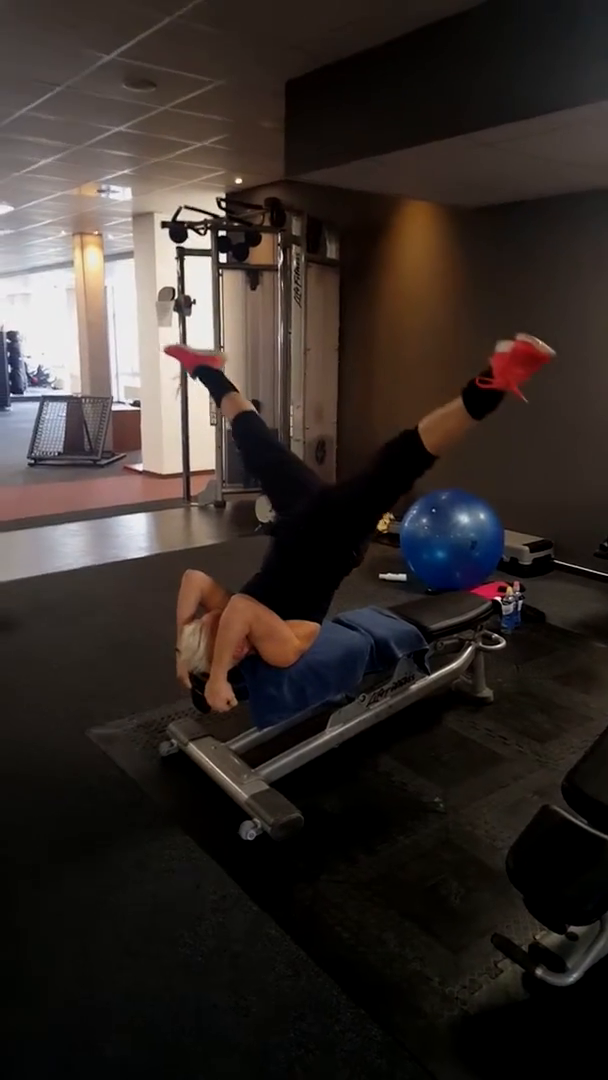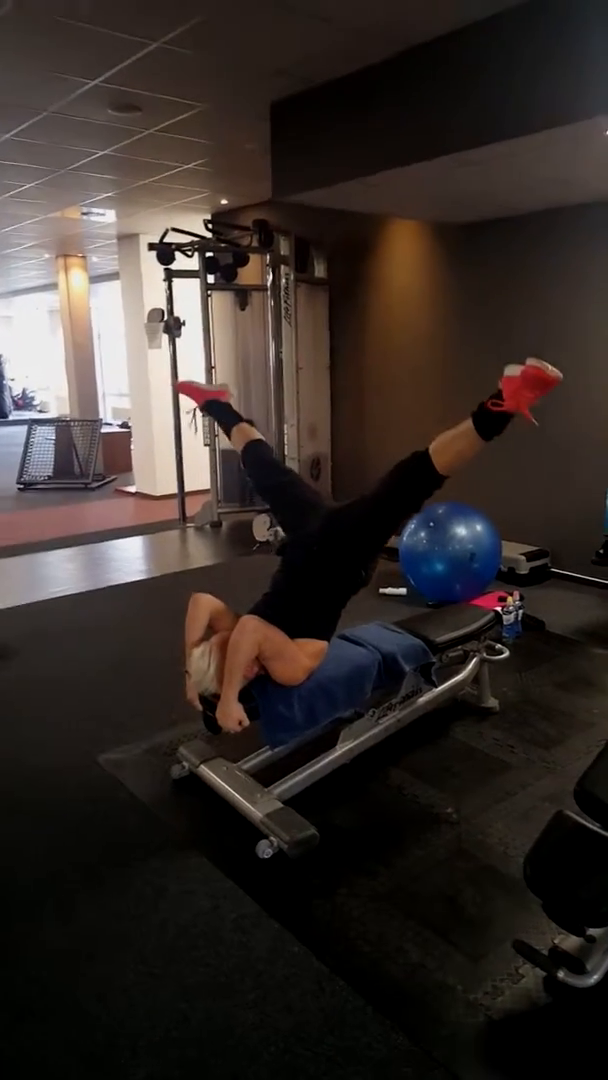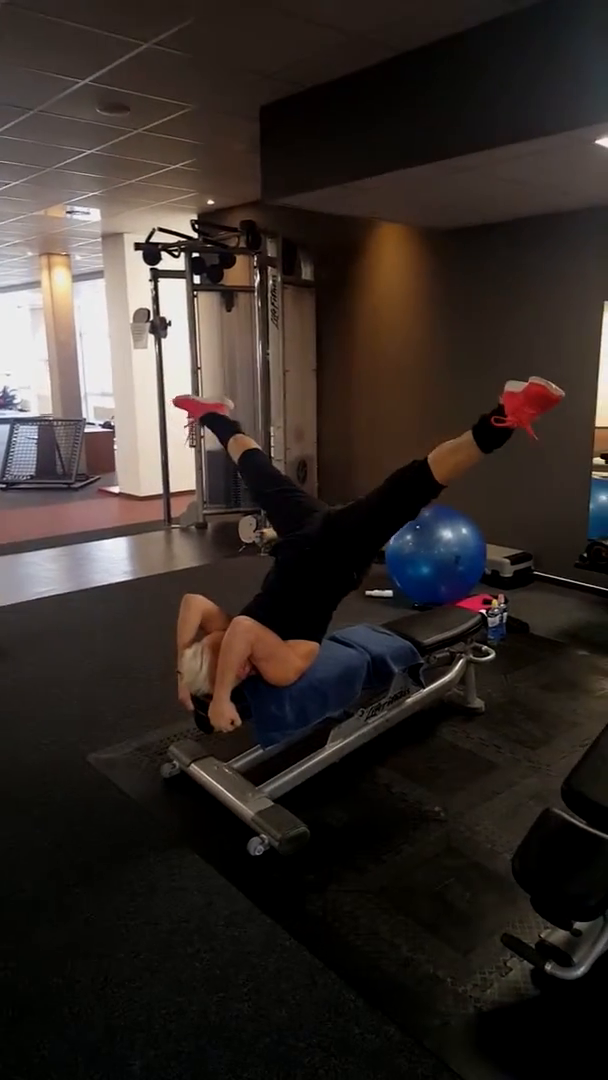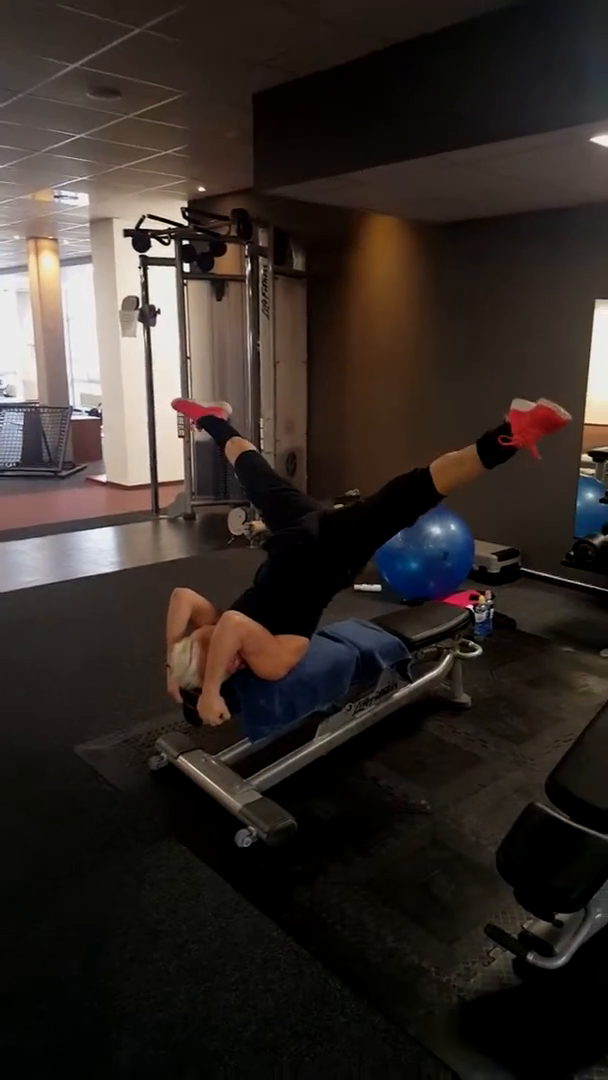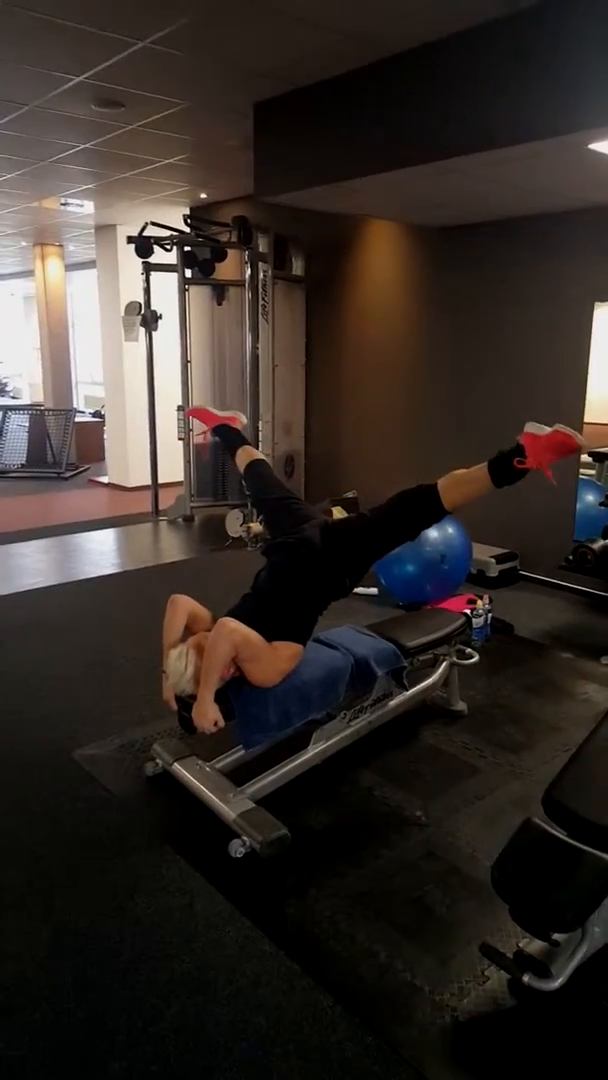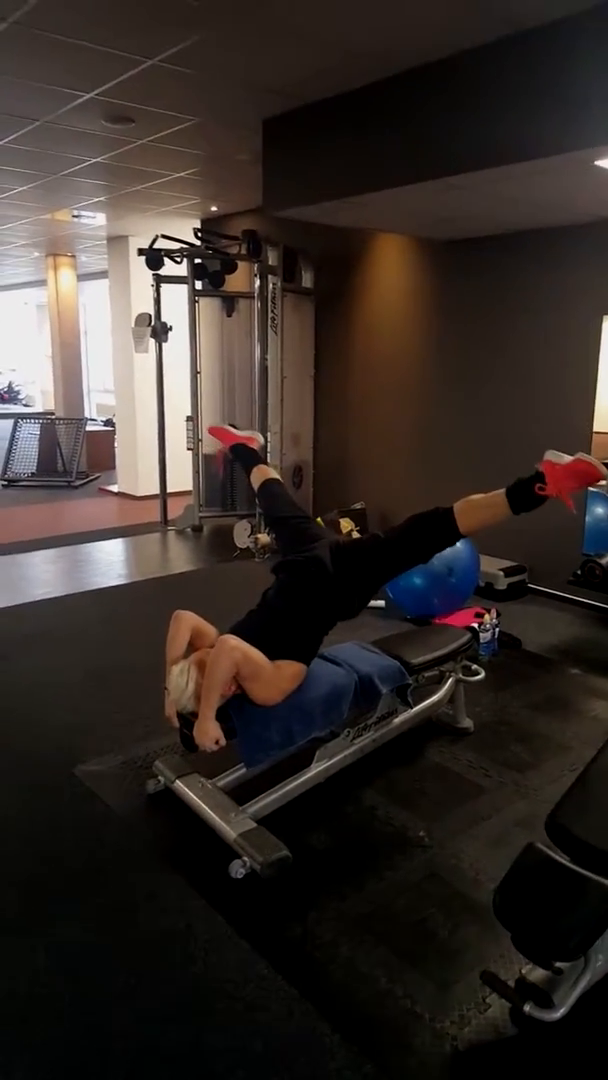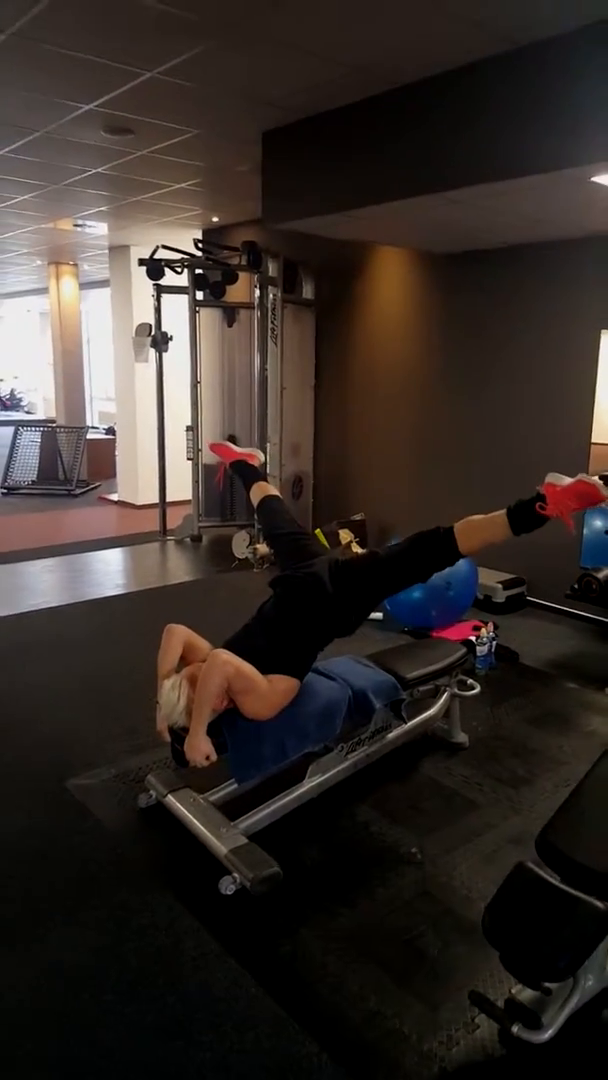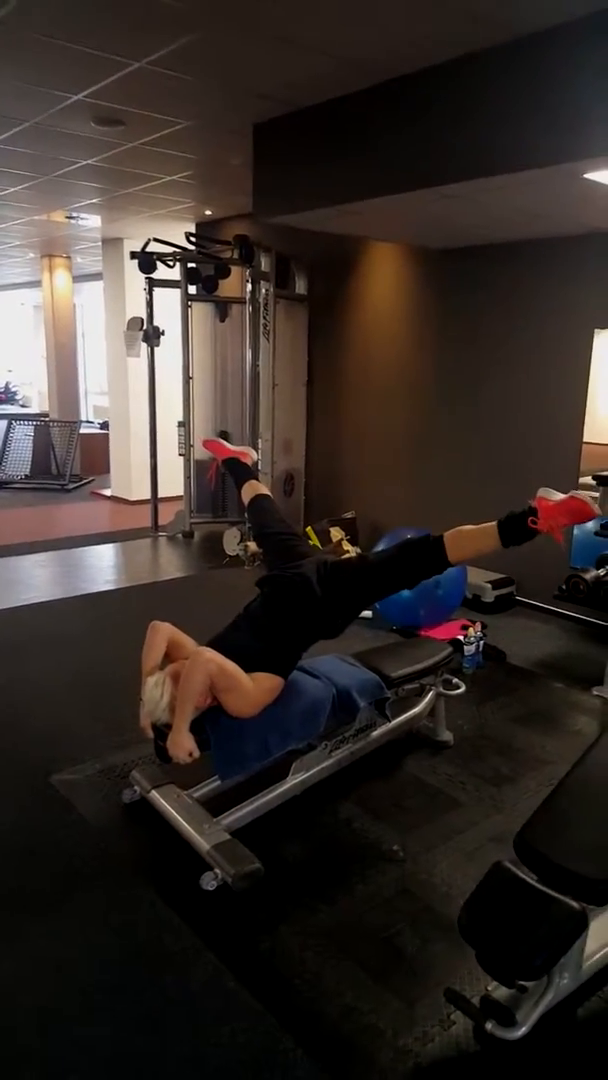
dt=0.3s
person 1, frame 1
left shoulder: (281, 651)
right shoulder: (229, 627)
right elbow: (193, 579)
left wrist: (217, 680)
right wrist: (183, 649)
left hip: (329, 536)
right hip: (303, 521)
right knee: (256, 445)
left ankle: (494, 382)
person 1, frame 2
left shoulder: (289, 669)
right shoulder: (240, 647)
left wrist: (228, 701)
left hip: (338, 555)
right hip: (309, 540)
left knee: (410, 485)
right knee: (265, 471)
left ankle: (504, 403)
right ankle: (215, 404)
person 1, frame 3
left shoulder: (282, 669)
right shoulder: (232, 646)
left wrist: (221, 700)
left hip: (333, 555)
right hip: (302, 543)
left knee: (407, 494)
right knee: (260, 476)
left ankle: (507, 417)
right ankle: (213, 416)
person 1, frame 4
left shoulder: (271, 662)
right shoulder: (221, 641)
left wrist: (209, 694)
left hip: (327, 552)
right hip: (296, 536)
left knee: (408, 499)
right knee: (258, 478)
left ankle: (512, 434)
right ankle: (211, 420)
person 1, frame 5
left shoulder: (265, 670)
right shoulder: (215, 648)
left wrist: (204, 701)
right wrist: (169, 673)
left hip: (326, 562)
right hip: (295, 547)
left knee: (416, 510)
right knee: (263, 486)
left ankle: (524, 457)
right ankle: (226, 428)
person 1, frame 6
left shoulder: (266, 687)
right shoulder: (219, 665)
left wrist: (205, 719)
right wrist: (173, 690)
left hip: (334, 581)
right hip: (304, 566)
left knee: (430, 533)
right knee: (277, 506)
left ankle: (544, 483)
right ankle: (244, 448)
person 1, frame 7
left shoulder: (260, 703)
right shoulder: (213, 679)
right elbow: (174, 632)
left wrist: (196, 735)
right wrist: (162, 702)
left hip: (330, 599)
right hip: (301, 584)
left knee: (430, 551)
right knee: (277, 524)
left ankle: (546, 505)
right ankle: (244, 463)
person 1, frame 8
left shoulder: (242, 700)
right shoulder: (199, 678)
right elbow: (159, 628)
left wrist: (179, 733)
right wrist: (147, 700)
left hip: (320, 599)
right hip: (288, 582)
left knee: (419, 558)
right knee: (265, 519)
left ankle: (538, 518)
right ankle: (238, 462)
